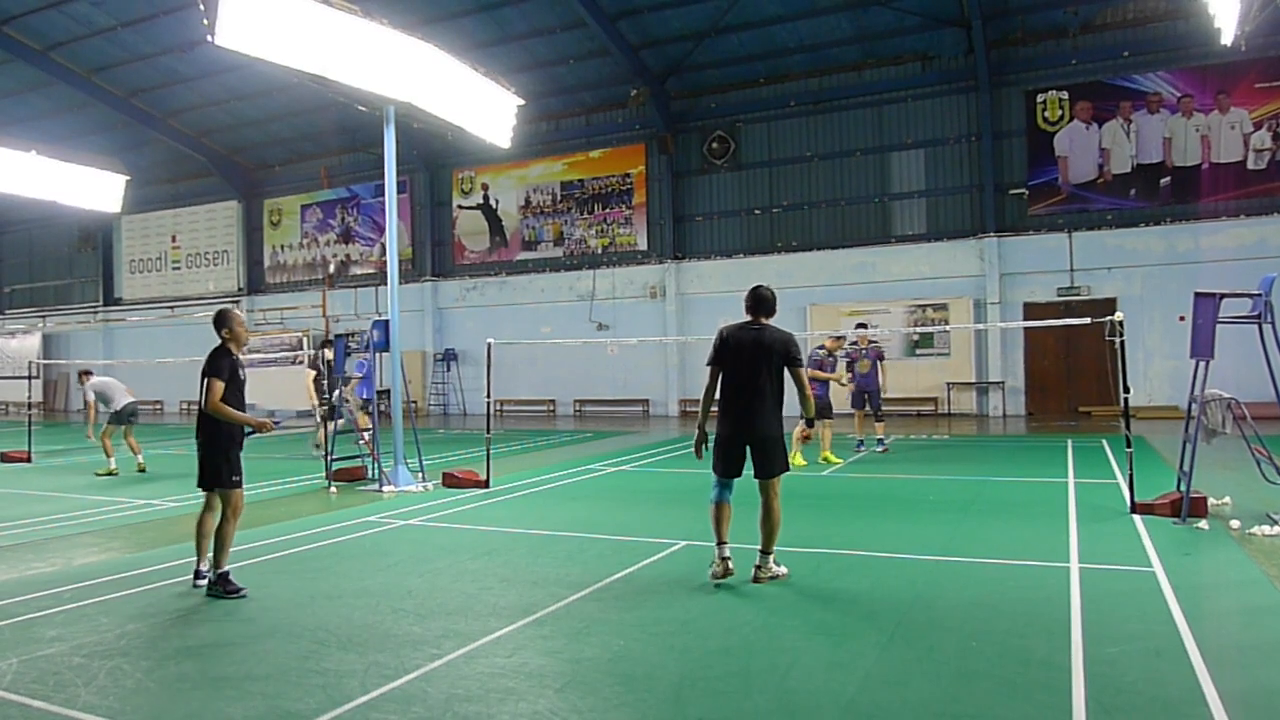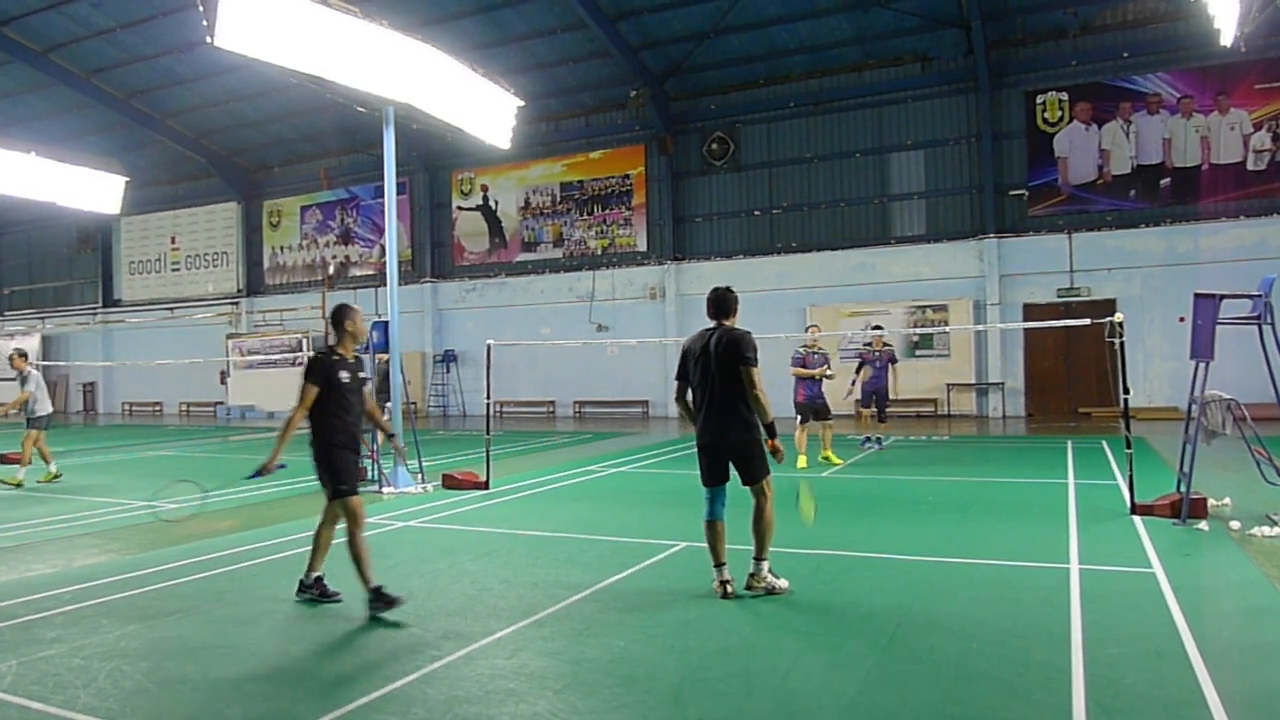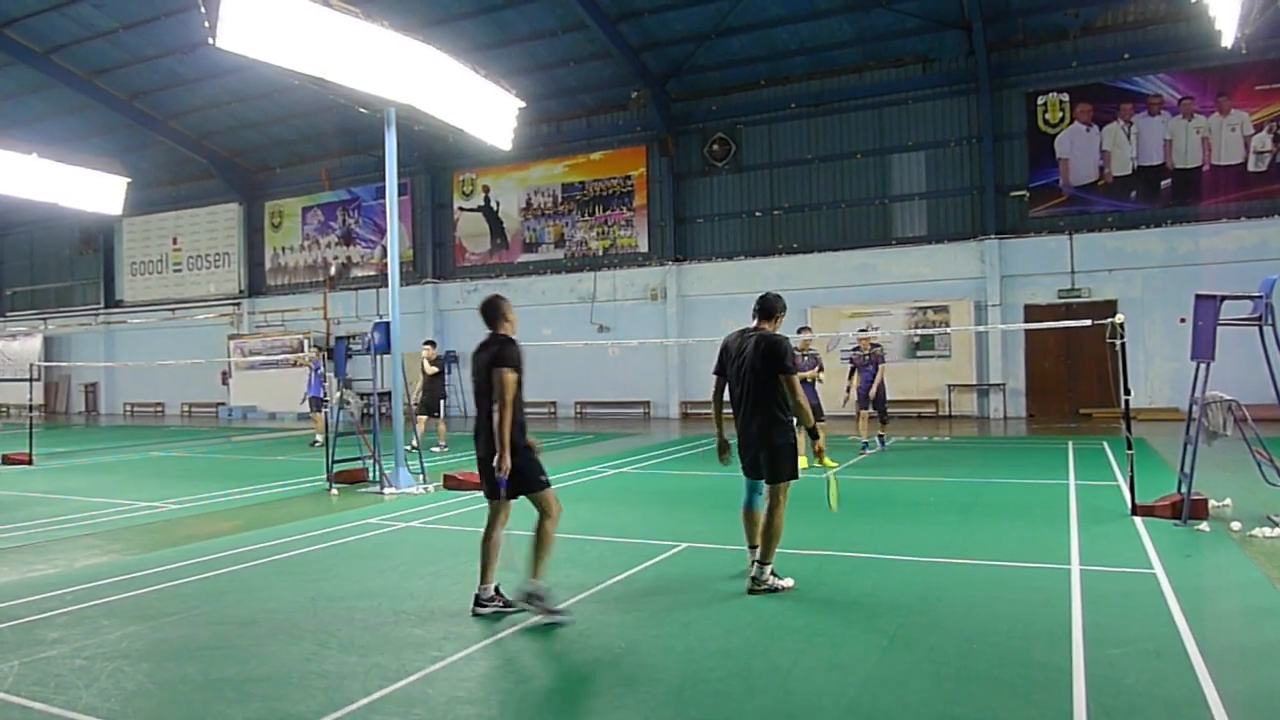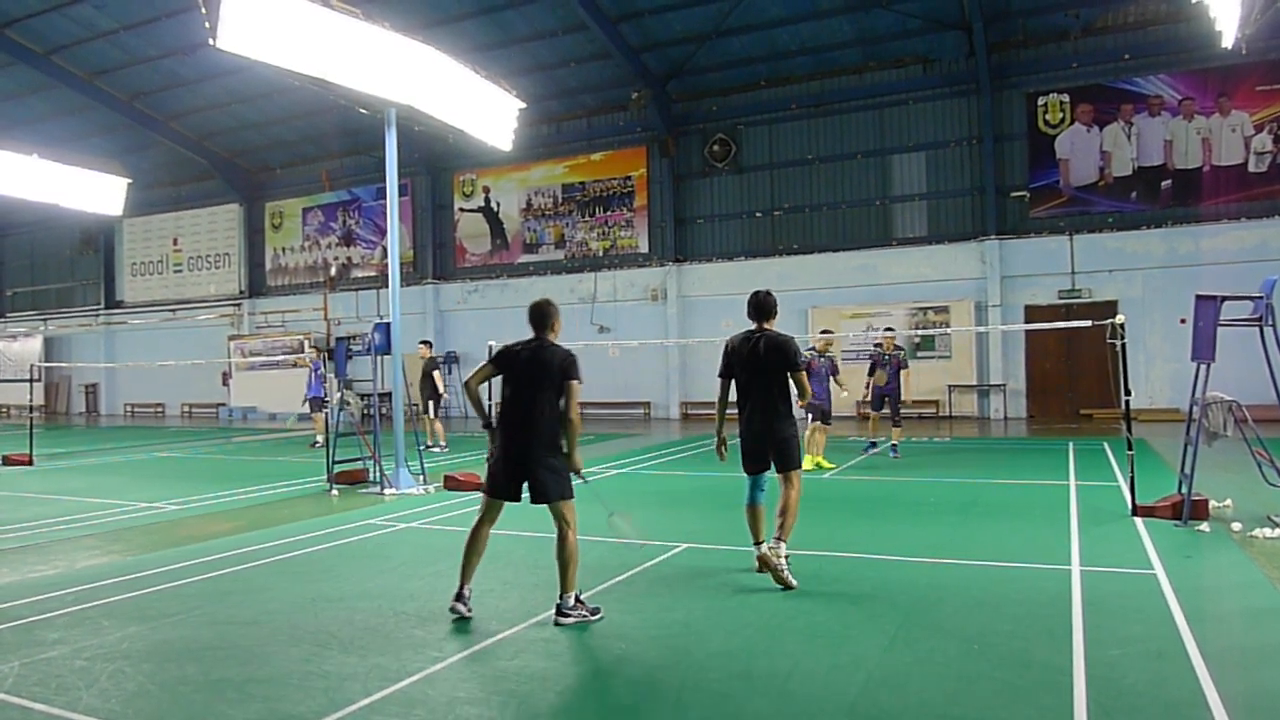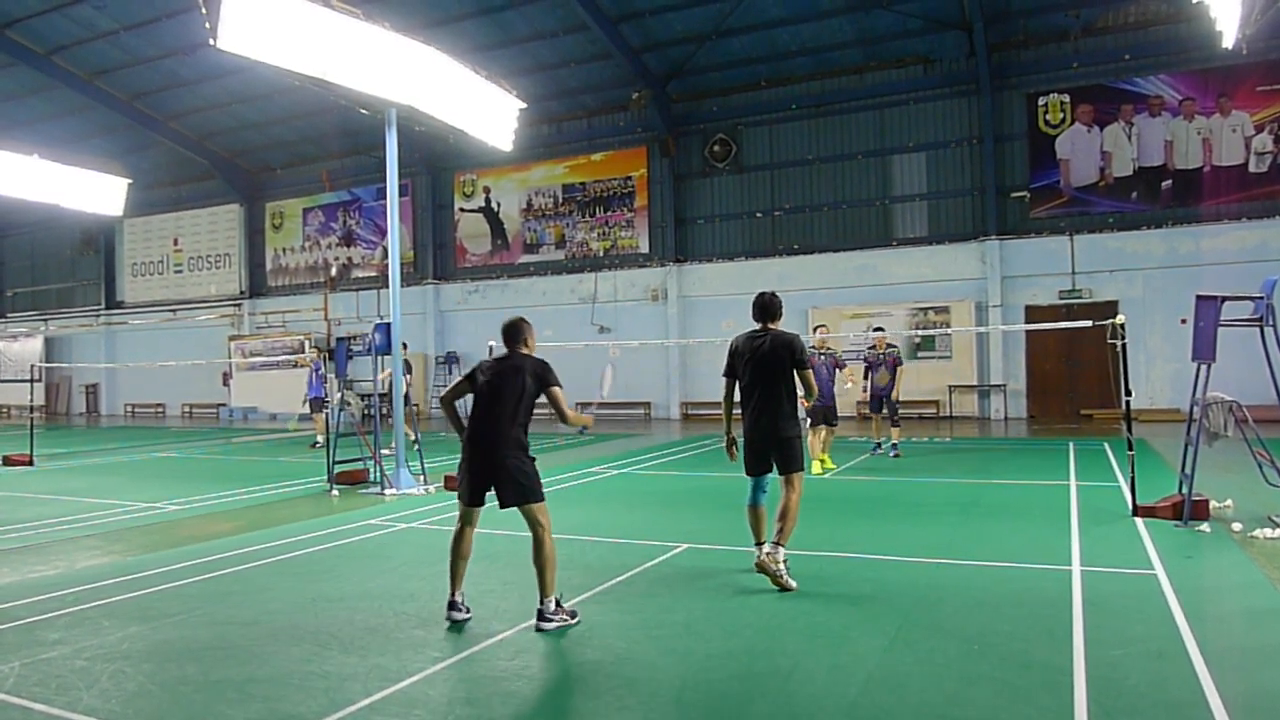
dt=1s
person 1, frame 1
left shoulder: (228, 358)
right shoulder: (222, 359)
right elbow: (211, 405)
right wrist: (252, 422)
left hip: (223, 442)
right hip: (220, 443)
left knee: (212, 504)
right knee: (233, 506)
left ankle: (202, 568)
right ankle: (217, 577)
person 1, frame 2
left shoulder: (358, 363)
right shoulder: (322, 363)
left elbow: (367, 406)
right elbow: (300, 411)
left wrist: (390, 435)
right wrist: (276, 454)
left hip: (351, 451)
right hip: (332, 452)
left knee: (332, 517)
right knee: (356, 517)
left ankle: (312, 582)
right ankle: (374, 594)
person 1, frame 3
left shoulder: (483, 349)
right shoulder: (507, 347)
right elbow: (503, 401)
right wrist: (506, 450)
left hip: (488, 445)
right hip: (508, 445)
left knee: (498, 517)
right knee: (550, 510)
left ankle: (485, 594)
right ankle: (534, 589)
person 1, frame 4
left shoulder: (510, 352)
right shoulder: (564, 359)
left elbow: (470, 385)
right elbow: (571, 414)
left wrist: (488, 424)
right wrist: (572, 453)
left hip: (507, 449)
right hip: (544, 451)
left knee: (485, 520)
right knee: (566, 525)
left ankle: (462, 595)
right ankle: (568, 604)
person 1, frame 5
left shoulder: (485, 367)
right shoulder: (538, 367)
left elbow: (446, 399)
right elbow: (565, 415)
left wrist: (463, 434)
right wrist: (585, 420)
left hip: (475, 452)
right hip: (510, 453)
left knee: (466, 524)
right knee: (541, 527)
left ankle: (456, 601)
right ankle: (548, 609)
person 2, frame 1
left shoulder: (727, 335)
right shoulder: (784, 340)
left elbow: (711, 384)
right elbow: (805, 390)
left wrist: (701, 425)
right wrist: (809, 423)
left hip: (730, 427)
right hip: (767, 428)
left knee: (721, 487)
right knee: (770, 493)
left ankle: (722, 555)
right ankle: (765, 565)
person 2, frame 2
left shoulder: (691, 344)
right shoulder: (740, 339)
left elbow: (680, 398)
right elbow: (754, 391)
right wrist: (771, 433)
left hip: (707, 436)
right hip: (741, 433)
left knee: (714, 501)
right knee: (763, 496)
left ankle: (722, 577)
right ankle: (759, 572)
person 2, frame 3
left shoulder: (730, 342)
right shoulder: (777, 344)
left elbow: (717, 395)
right elbow: (796, 397)
left wrist: (721, 436)
right wrist: (814, 434)
left hip: (746, 433)
right hip: (776, 433)
left knee: (753, 489)
right knee: (777, 499)
left ankle: (754, 556)
right ankle: (761, 575)
person 2, frame 4
left shoulder: (733, 345)
right shoulder: (785, 343)
left elbow: (723, 394)
right elbow: (804, 391)
left wrist: (719, 432)
right wrist: (803, 400)
left hip: (749, 429)
right hip: (781, 426)
left knee: (755, 486)
right knee: (791, 486)
left ankle: (760, 550)
right ankle: (777, 549)
person 2, frame 5
left shoulder: (738, 344)
right shoulder: (790, 341)
left elbow: (728, 393)
right elbow: (811, 390)
left wrist: (727, 432)
right wrist: (808, 398)
left hip: (752, 429)
right hip: (784, 427)
left knee: (757, 487)
right knee: (792, 488)
left ankle: (761, 551)
right ankle: (775, 554)
